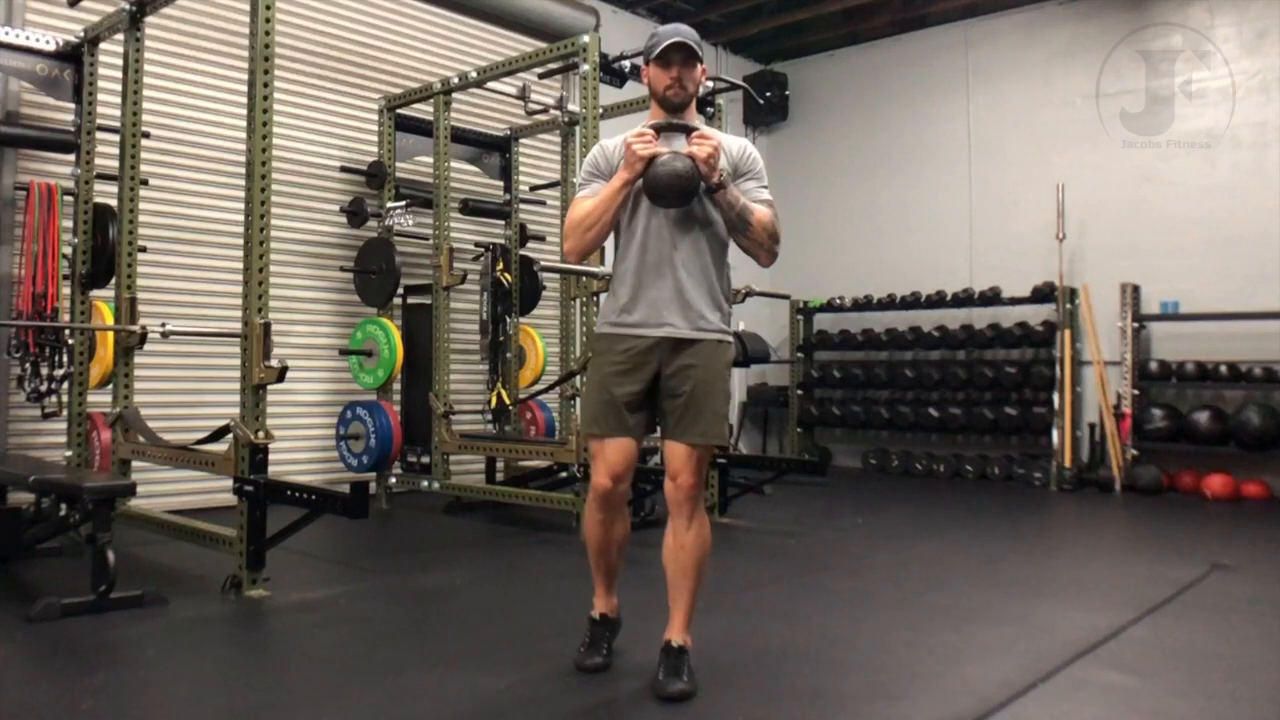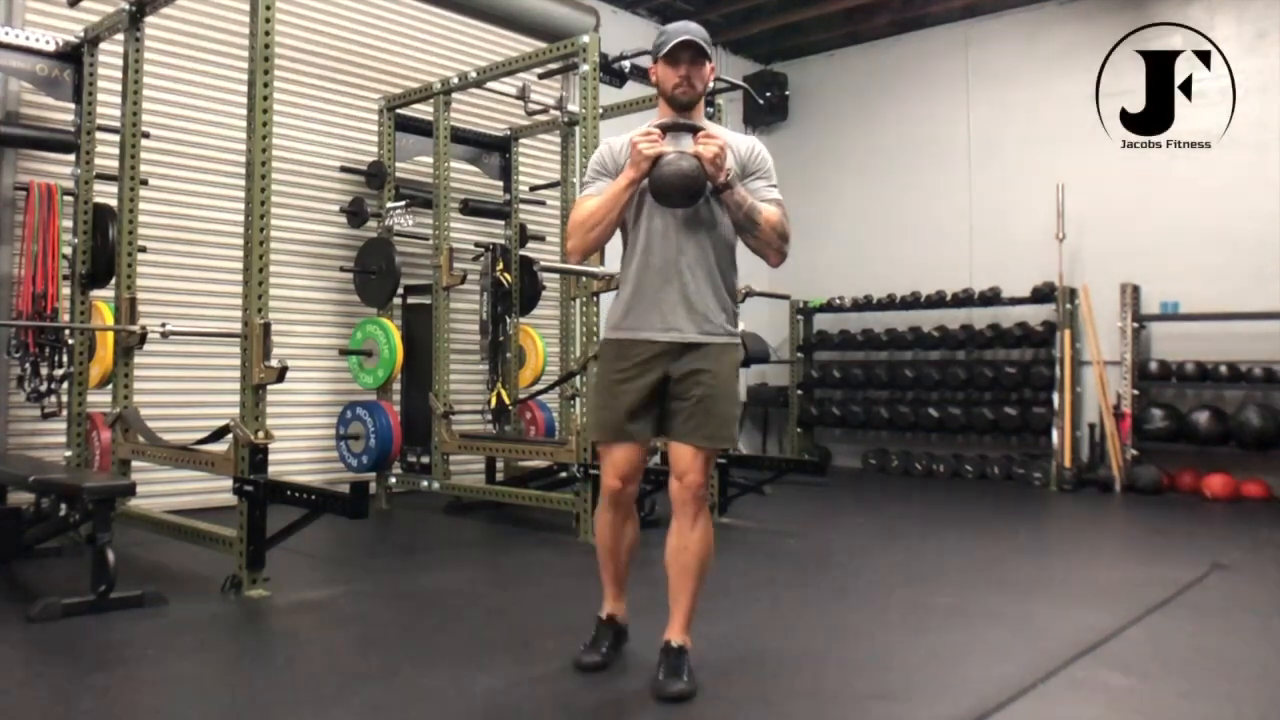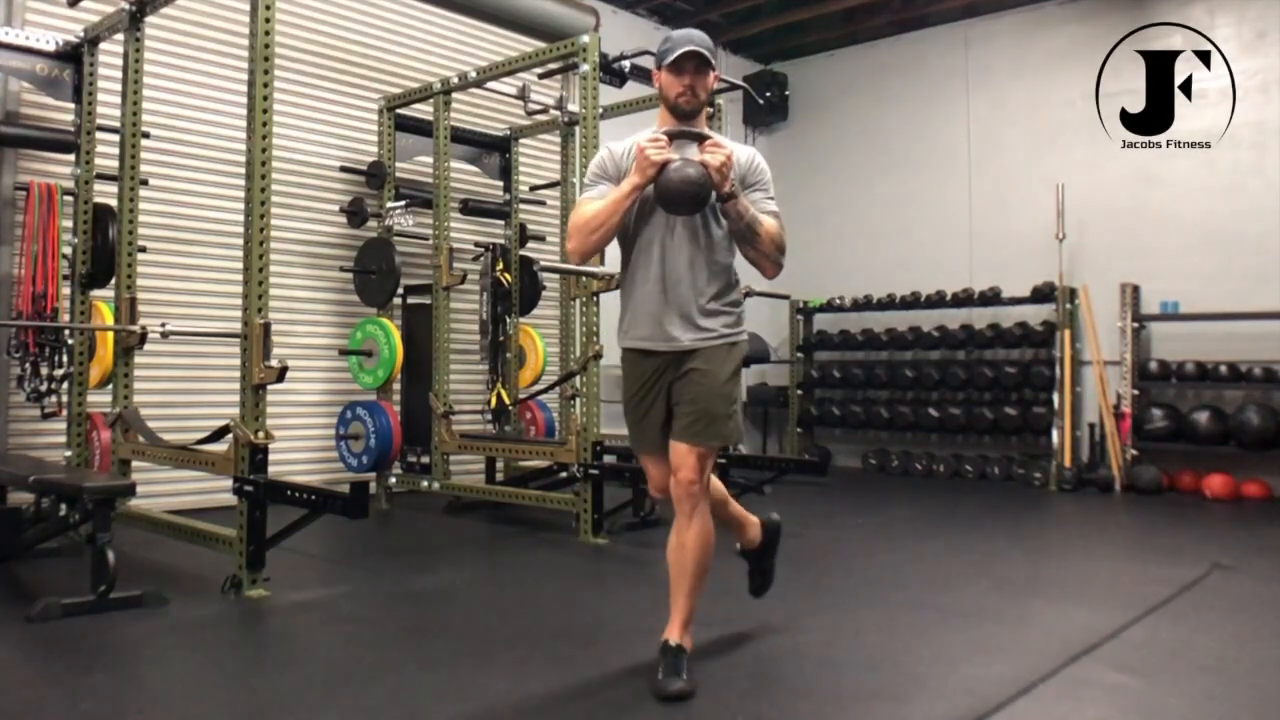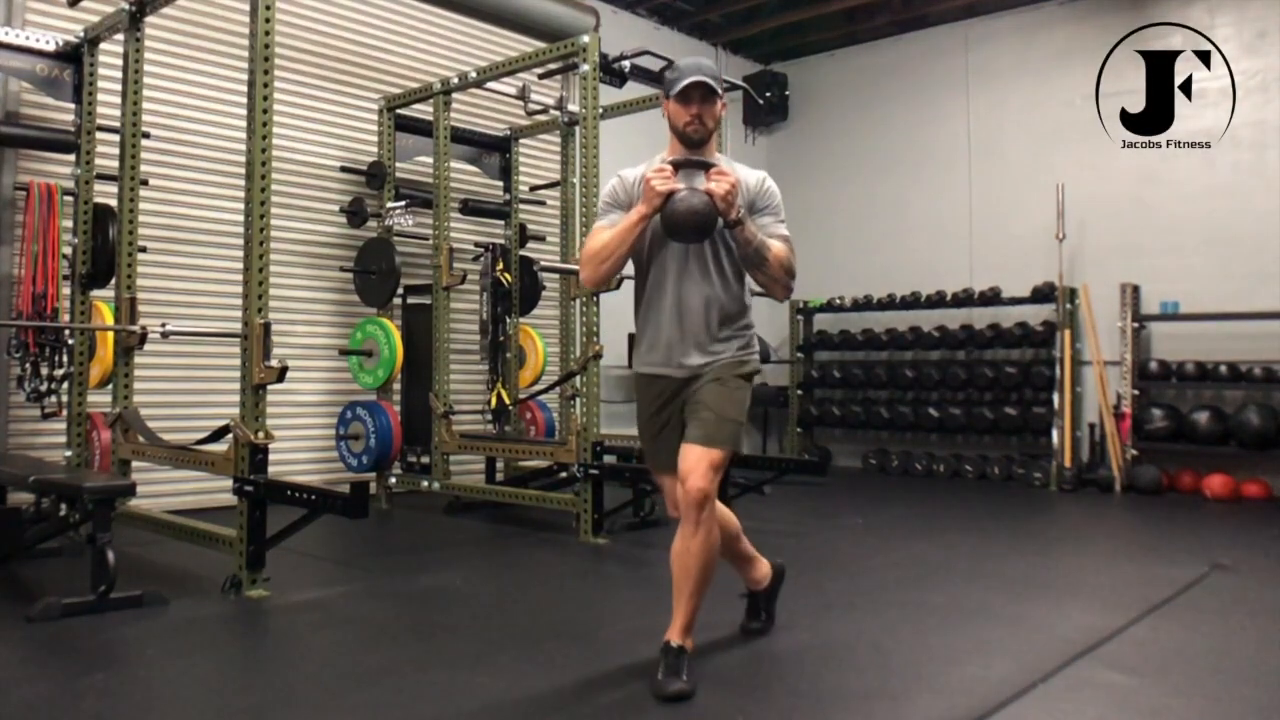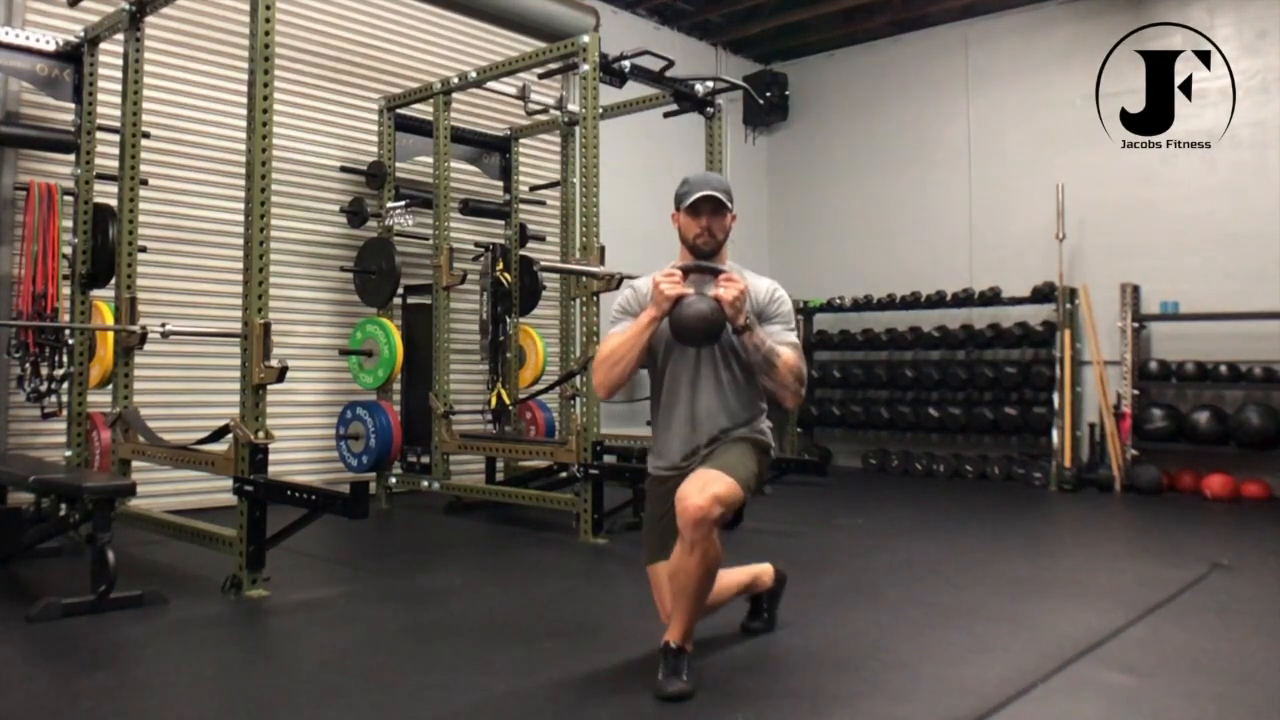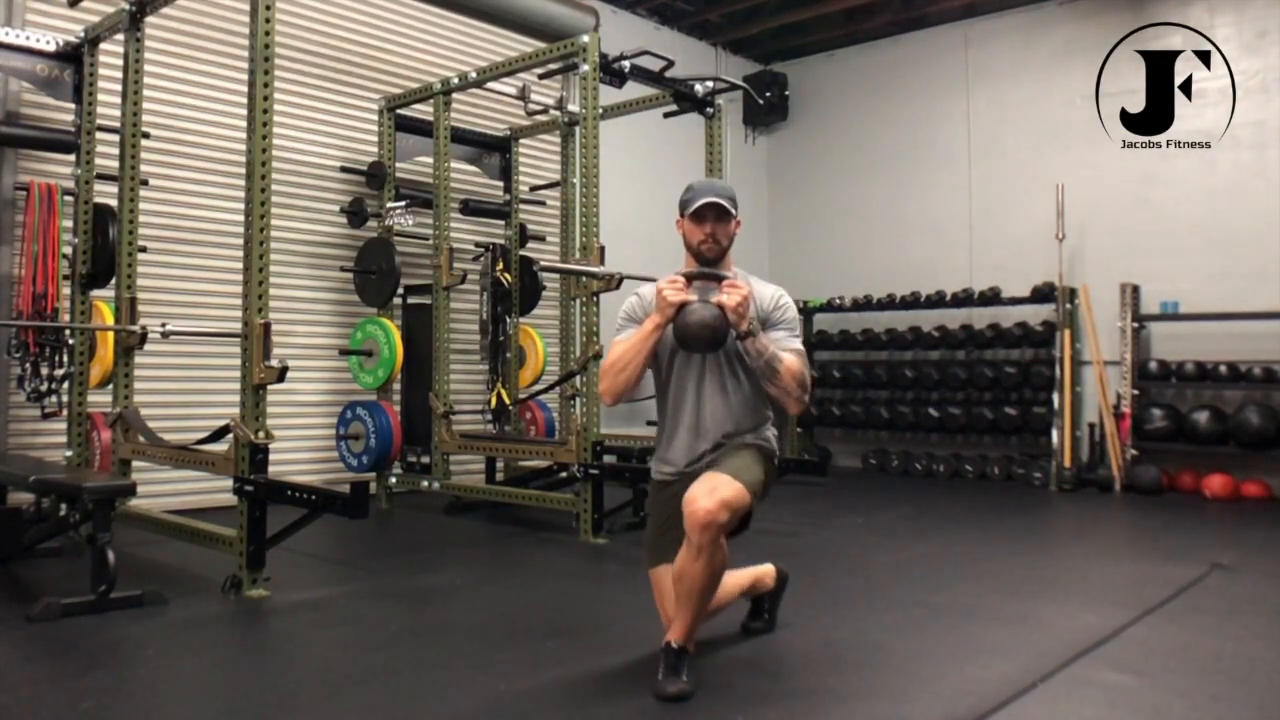
dt=0.5s
person 1, frame 1
left shoulder: (735, 153)
right shoulder: (609, 153)
left elbow: (767, 247)
right elbow: (574, 246)
left wrist: (716, 181)
right wrist: (628, 175)
left hip: (699, 339)
right hip: (622, 334)
left knee: (684, 490)
right knee: (608, 482)
left ankle: (677, 641)
right ankle: (604, 610)
person 1, frame 2
left shoulder: (743, 151)
right shoulder: (616, 150)
left elbow: (776, 248)
right elbow: (577, 245)
left wrist: (723, 181)
right wrist: (633, 174)
left hip: (706, 342)
right hip: (631, 338)
left knee: (689, 488)
right knee: (618, 484)
left ankle: (676, 642)
right ankle: (613, 615)
person 1, frame 3
left shoulder: (743, 160)
right shoulder: (618, 156)
left elbow: (772, 261)
right elbow: (578, 247)
left wrist: (727, 190)
right wrist: (637, 180)
left hip: (710, 341)
right hip: (644, 343)
left knee: (687, 482)
right knee: (664, 484)
left ankle: (676, 642)
right ankle: (754, 532)
person 1, frame 4
left shoulder: (753, 185)
right shoulder: (629, 184)
left elbow: (783, 286)
right elbow: (590, 275)
left wrist: (734, 217)
right wrist: (645, 208)
left hip: (722, 361)
right hip: (656, 366)
left knee: (695, 489)
right knee: (686, 507)
left ankle: (677, 642)
right ankle: (761, 575)
person 1, frame 5
left shoulder: (764, 294)
right shoulder: (641, 294)
left elbow: (792, 393)
right elbow: (604, 383)
left wrist: (742, 322)
right wrist: (655, 311)
left hip: (737, 442)
right hip: (670, 460)
left knee: (696, 508)
right knee: (682, 603)
left ankle: (676, 648)
right ankle: (763, 578)
person 1, frame 6
left shoulder: (769, 300)
right shoulder: (647, 300)
left elbow: (796, 398)
right elbow: (610, 390)
left wrist: (745, 328)
right wrist: (660, 318)
left hip: (743, 449)
right hip: (674, 464)
left knee: (702, 513)
right knee: (681, 606)
left ankle: (676, 649)
right ankle: (765, 579)
